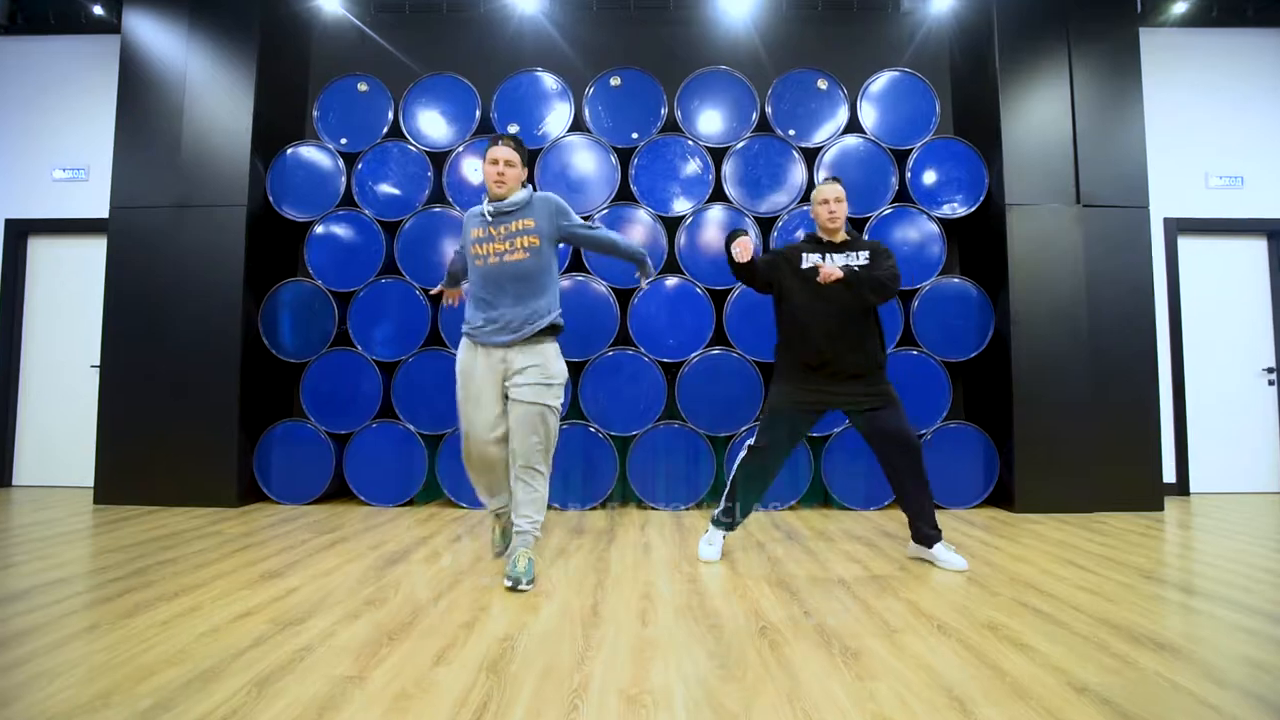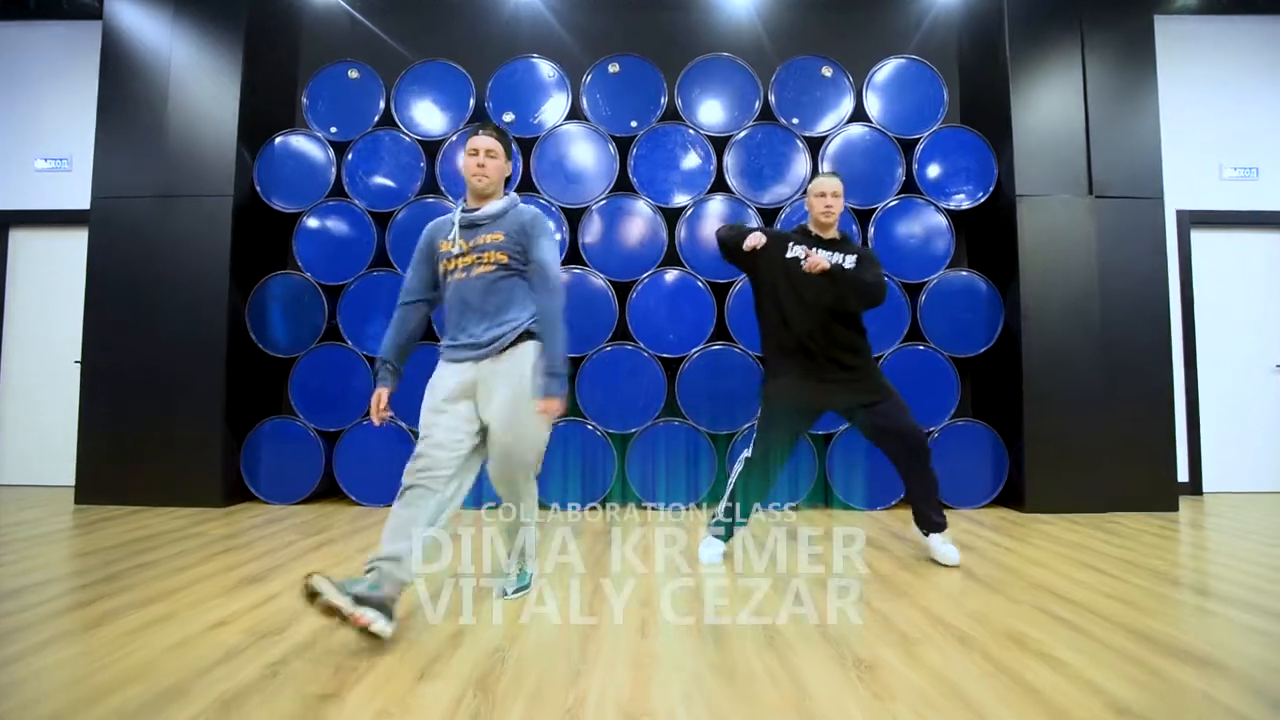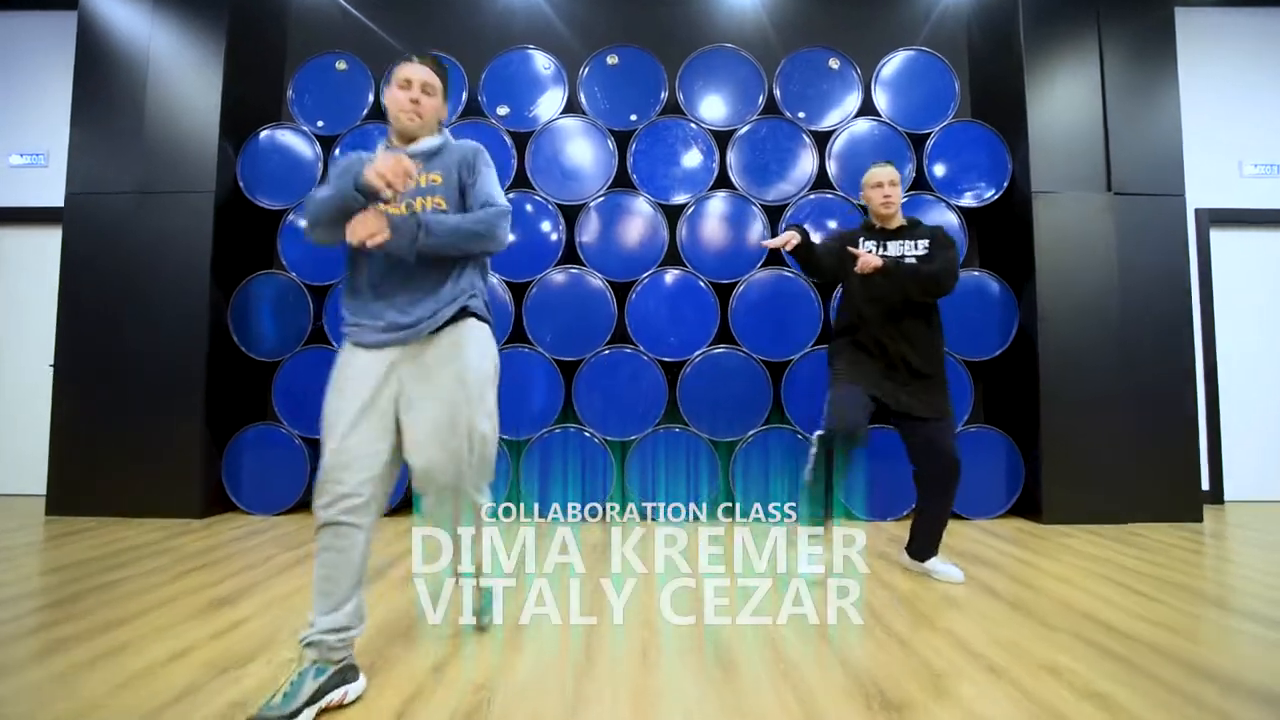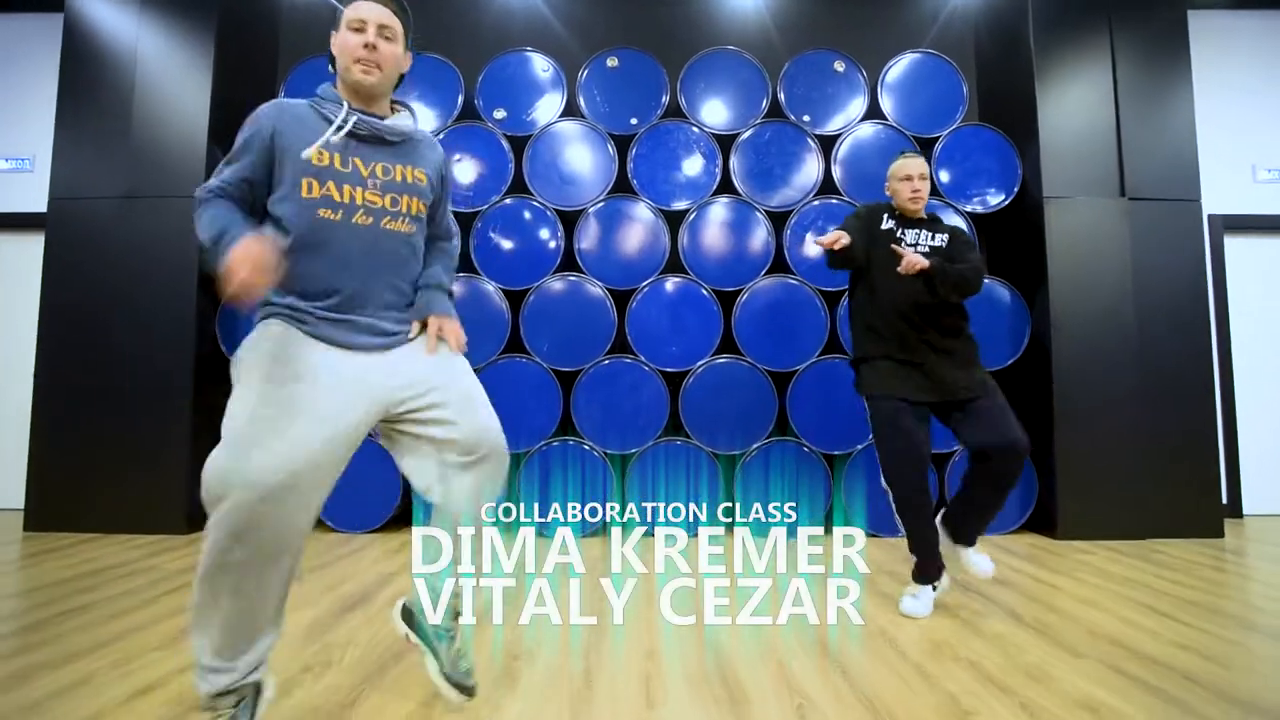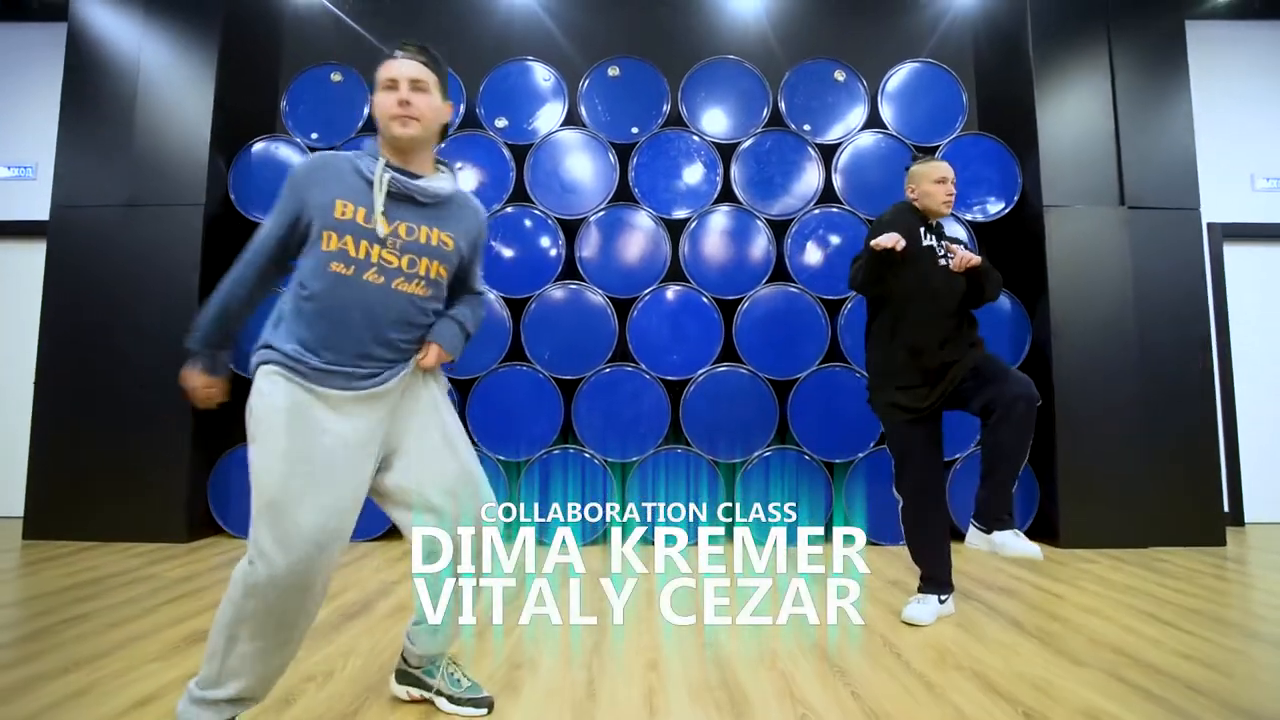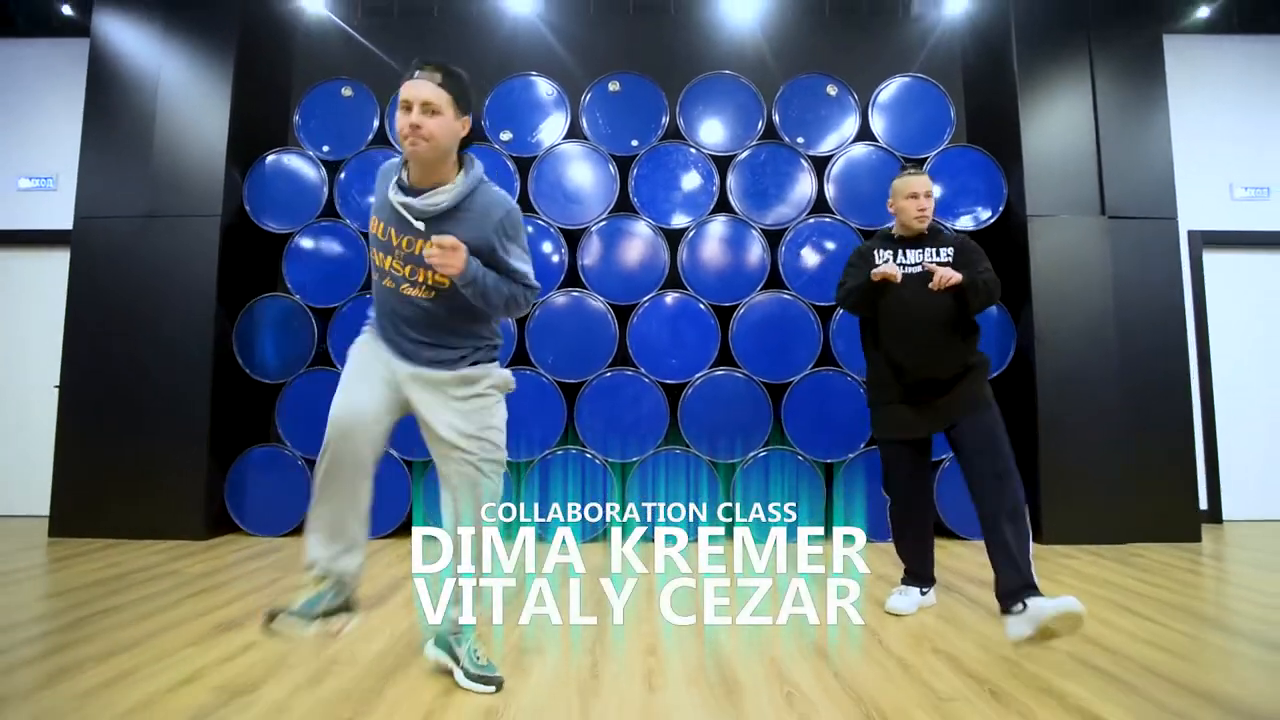
dt=0.3s
person 1, frame 1
left shoulder: (547, 207)
right shoulder: (471, 220)
left elbow: (594, 236)
left wrist: (640, 257)
right wrist: (450, 282)
left hip: (536, 349)
right hip: (479, 349)
left knee: (531, 452)
right knee: (481, 445)
left ankle: (524, 548)
right ankle: (502, 512)
person 1, frame 2
left shoulder: (529, 221)
right shoulder: (434, 233)
left elbow: (550, 296)
right elbow: (414, 301)
left wrist: (552, 376)
right wrist: (386, 375)
left hip: (517, 357)
right hip: (454, 367)
left knee: (516, 470)
right knee: (430, 469)
left ankle: (522, 560)
right ankle: (377, 591)
person 1, frame 3
left shoulder: (466, 157)
right shoulder: (357, 168)
left elbow: (494, 227)
right elbow: (319, 221)
left wrist: (400, 227)
right wrist: (365, 182)
left hip: (451, 343)
right hip: (366, 350)
left knee: (451, 483)
right knee: (345, 497)
person 1, frame 4
left shoulder: (431, 153)
right shoulder: (281, 121)
left elbow: (438, 249)
right elbow: (217, 203)
left wrist: (436, 306)
right wrist: (234, 243)
left hip: (409, 346)
right hip: (301, 343)
left knee: (480, 453)
right knee: (256, 498)
person 1, frame 5
left shoulder: (466, 214)
right shoulder: (318, 175)
left elbow: (468, 296)
right elbow: (259, 266)
left wrist: (450, 332)
right wrist: (207, 352)
left hip: (405, 391)
right hip: (302, 389)
left knee: (465, 518)
right knee: (292, 555)
person 1, frame 6
left shoulder: (492, 209)
right shoulder: (386, 182)
left elbow: (521, 295)
left wrist: (464, 272)
left hip: (462, 372)
right hip: (385, 348)
left knee: (472, 505)
right knee: (347, 433)
left ankle: (454, 634)
right ankle: (334, 581)
person 2, frame 1
left shoulder: (873, 252)
right shoulder: (792, 257)
left elbow: (887, 286)
right elbow: (757, 276)
left wrist: (845, 276)
right wrist: (738, 245)
left hip: (862, 377)
right hip: (802, 376)
left knee: (904, 447)
right knee: (764, 448)
left ankle: (927, 539)
right ankle: (721, 525)
person 2, frame 2
left shoulder: (856, 253)
right shoulder: (779, 245)
left elbow: (873, 294)
right elbow: (725, 238)
left wrist: (829, 271)
right wrist: (752, 236)
left hip: (854, 371)
right hip: (795, 376)
left knee: (909, 440)
right knee: (765, 451)
left ankle: (933, 529)
right ankle: (721, 530)
person 2, frame 3
left shoulder: (935, 240)
right shoulder: (851, 242)
left elbow: (939, 282)
right elbow: (817, 264)
left wrist: (885, 267)
right wrist: (797, 238)
left hip: (918, 373)
right hip: (858, 363)
left knee: (941, 464)
right knee: (840, 431)
left ankle: (922, 552)
person 2, frame 4
left shoulder: (952, 236)
right shoulder: (870, 219)
left elbow: (969, 281)
right elbow: (845, 258)
left wrist: (929, 268)
right wrist: (839, 244)
left hip: (952, 360)
right hip: (888, 365)
left knee: (1007, 445)
right knee: (906, 469)
left ankle: (961, 528)
right ankle: (928, 577)
person 2, frame 5
left shoulder: (951, 240)
right shoulder: (895, 221)
left elbow: (987, 292)
right elbow: (863, 283)
left wrist: (975, 268)
right wrist: (881, 252)
left hip: (960, 359)
right hip: (903, 375)
left knee: (1018, 397)
right knee: (919, 484)
left ankle: (990, 522)
right ankle: (936, 589)
person 2, frame 6
left shoulder: (957, 245)
right shoulder: (870, 252)
left elbow: (987, 291)
right elbow: (849, 301)
left wrist: (959, 280)
right wrist: (873, 282)
left hip: (961, 381)
right hip: (898, 391)
left knee: (996, 477)
right knee: (906, 490)
left ankle: (1021, 602)
right ankle: (918, 583)
